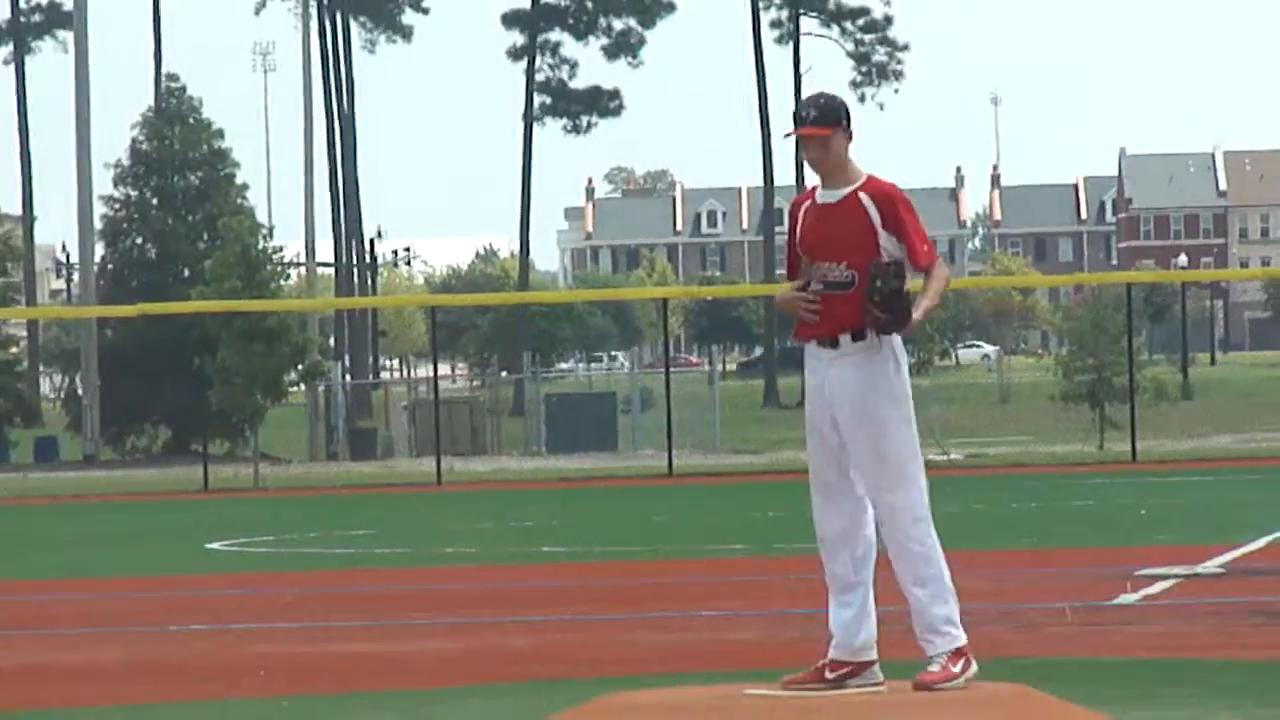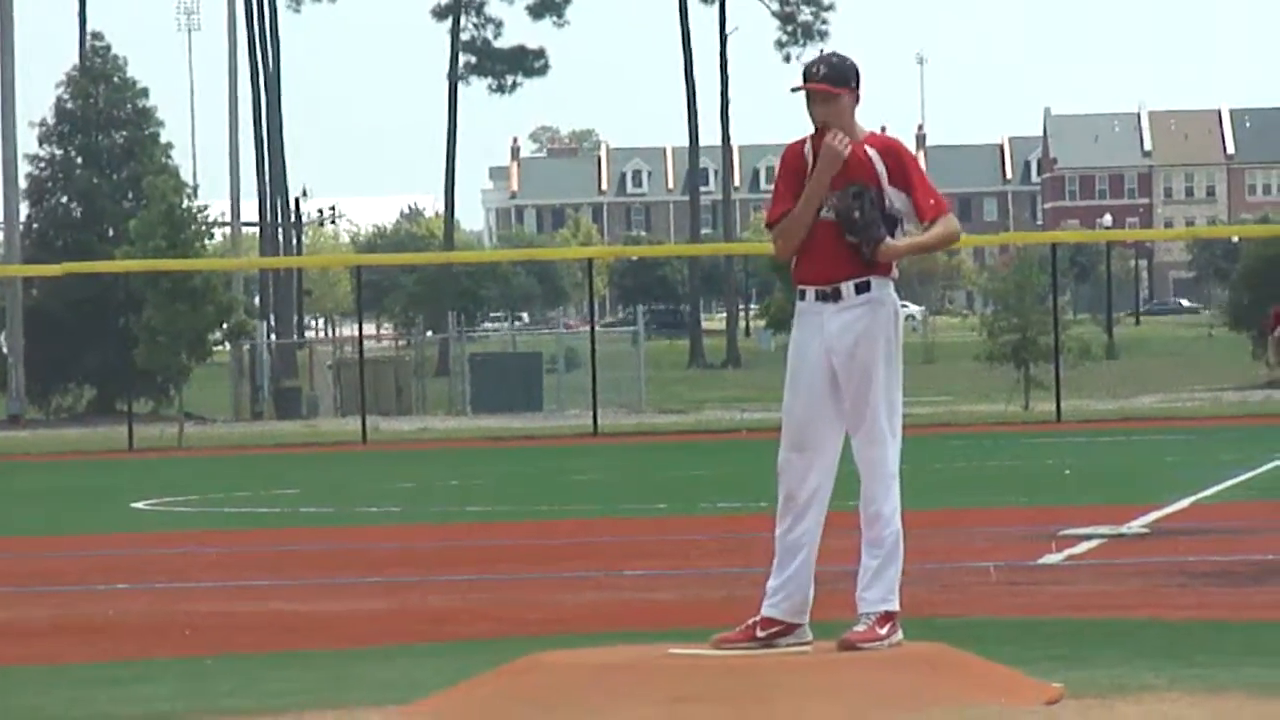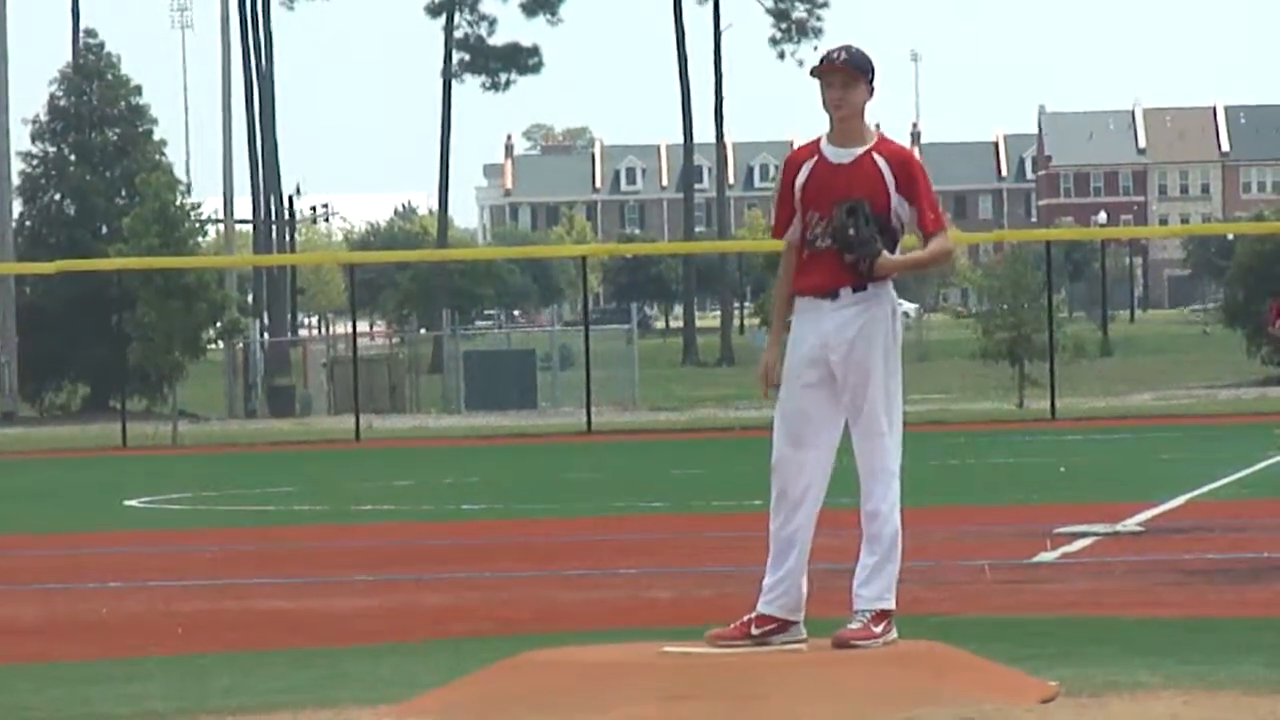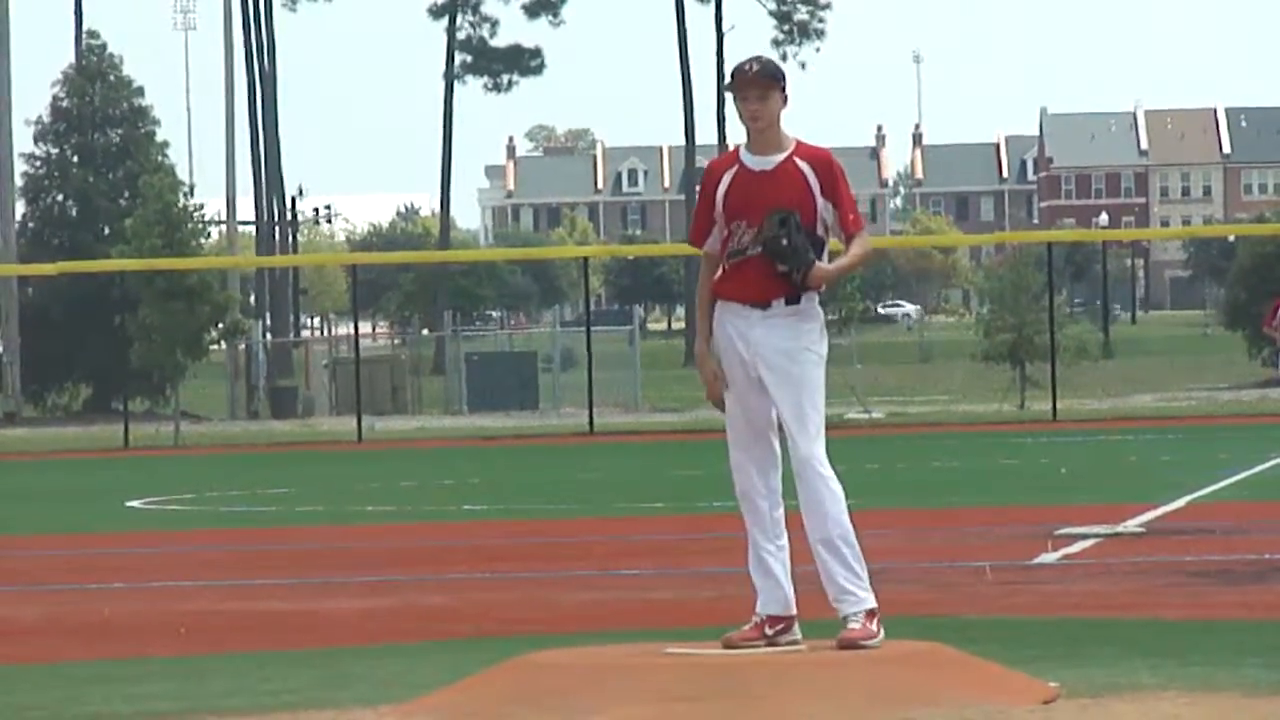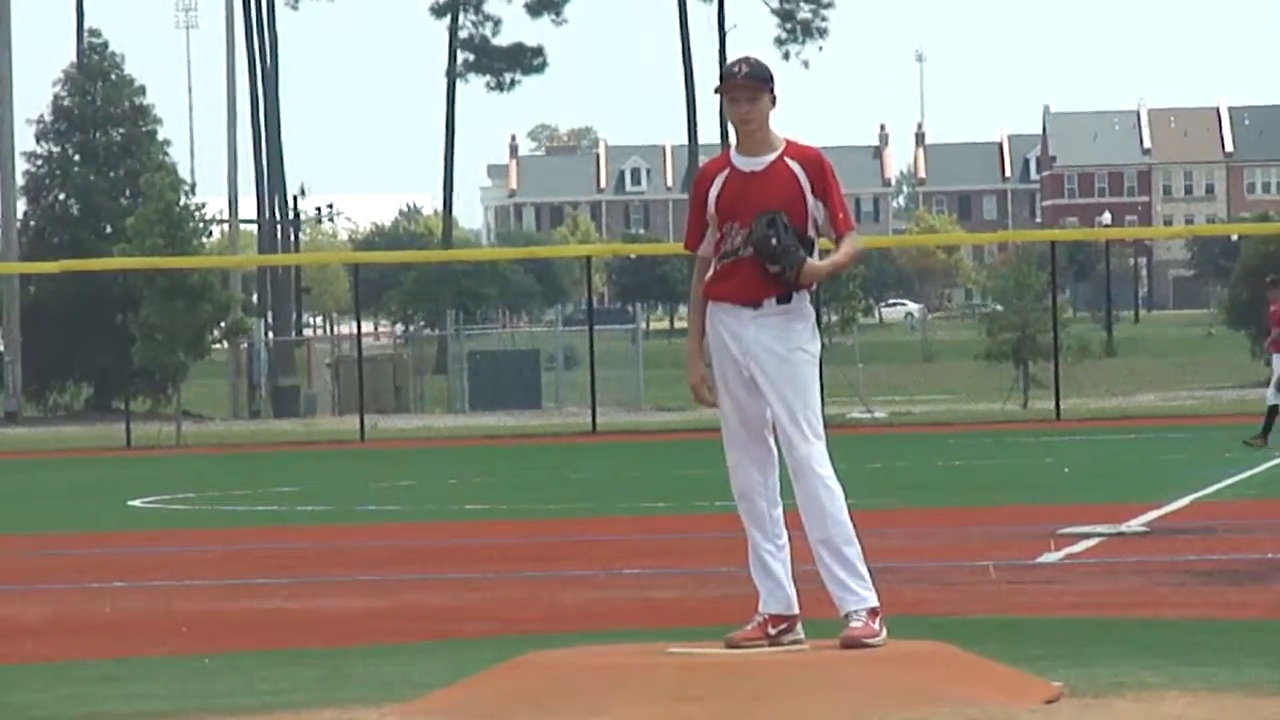
dt=1s
person 1, frame 1
left shoulder: (884, 199)
right shoulder: (803, 207)
left elbow: (936, 270)
left wrist: (919, 308)
right wrist: (786, 297)
left hip: (872, 358)
right hip: (819, 362)
left knee: (899, 503)
right knee: (835, 509)
left ankle: (949, 646)
right ankle: (852, 652)
person 1, frame 2
left shoulder: (887, 153)
right shoulder: (798, 156)
left elbow: (948, 226)
right elbow: (782, 247)
left wrist: (901, 246)
right wrist: (823, 173)
left hip: (866, 310)
right hip: (810, 315)
left knee: (876, 457)
right knee: (800, 463)
left ankle: (880, 609)
right ankle: (784, 611)
person 1, frame 3
left shoulder: (895, 161)
right shoulder: (800, 164)
left elbow: (943, 243)
right elbow: (789, 256)
left wrist: (897, 261)
right wrist: (775, 340)
left hip: (866, 315)
right hip: (809, 317)
left knee: (877, 460)
right knee: (793, 465)
left ankle: (876, 608)
right ankle: (779, 609)
person 1, frame 4
left shoulder: (818, 165)
right shoulder: (719, 175)
left elbow: (860, 241)
right elbow: (709, 265)
left wrist: (832, 269)
right wrist: (703, 347)
left hip: (793, 323)
right hip: (734, 325)
left knee: (809, 458)
right knee: (751, 467)
left ankle: (859, 606)
right ankle: (775, 610)
person 1, frame 5
left shoulder: (807, 164)
right shoulder: (710, 177)
left elbow: (850, 241)
right elbow: (701, 268)
left wrist: (822, 266)
right wrist: (694, 351)
left hip: (785, 322)
right hip: (726, 326)
left knee: (807, 457)
right knee: (748, 467)
left ankle: (861, 604)
right ankle: (778, 609)
